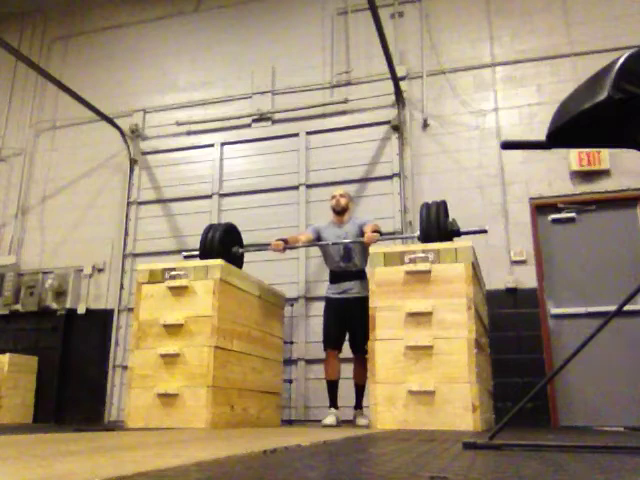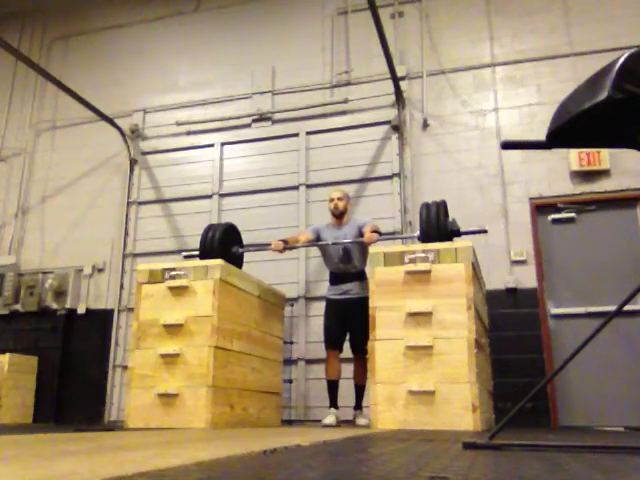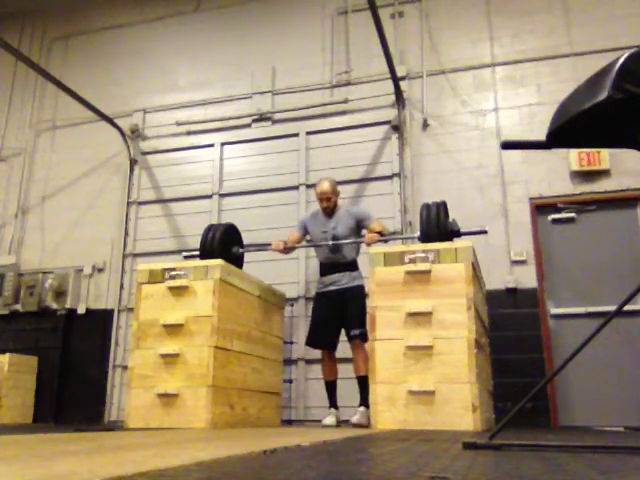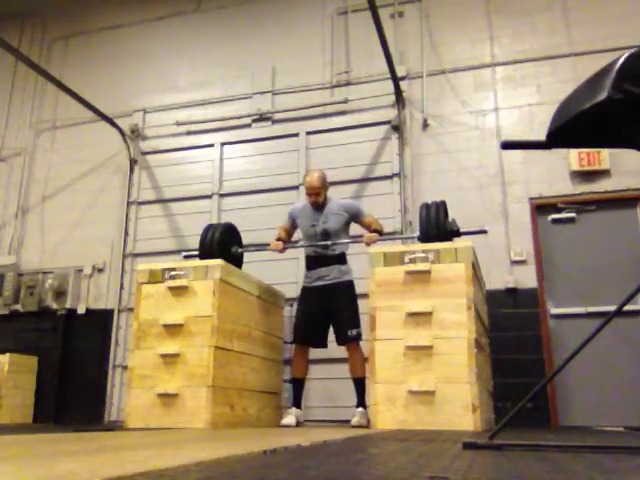
dt=1s
person 1, frame 1
left shoulder: (360, 224)
right shoulder: (321, 229)
left elbow: (372, 228)
right elbow: (302, 238)
left wrist: (373, 234)
right wrist: (283, 242)
left hip: (359, 295)
right hip: (334, 296)
left knee: (360, 353)
right knee: (331, 351)
left ankle: (359, 409)
right ankle: (333, 409)
person 1, frame 2
left shoulder: (359, 224)
right shoulder: (320, 229)
left elbow: (371, 229)
right elbow: (302, 238)
left wrist: (373, 234)
right wrist: (284, 243)
left hip: (359, 296)
right hip: (335, 297)
left knee: (360, 353)
right knee: (332, 351)
left ankle: (358, 409)
right ankle: (333, 409)
person 1, frame 3
left shoulder: (354, 214)
right shoulder: (309, 220)
left elbow: (380, 229)
right elbow: (292, 242)
left wrist: (375, 235)
right wrist: (282, 245)
left hip: (351, 286)
right hip: (325, 289)
left knee: (357, 342)
right knee: (326, 349)
left ankle: (364, 406)
right ankle: (333, 408)
person 1, frame 4
left shoulder: (345, 207)
right shoulder: (297, 211)
left elbow: (374, 224)
right elbow: (285, 231)
left wrist: (374, 233)
right wrist: (279, 241)
left hip: (340, 283)
right hip: (311, 286)
left knee: (352, 342)
right knee: (300, 344)
left ankle: (361, 407)
right ankle: (295, 408)
